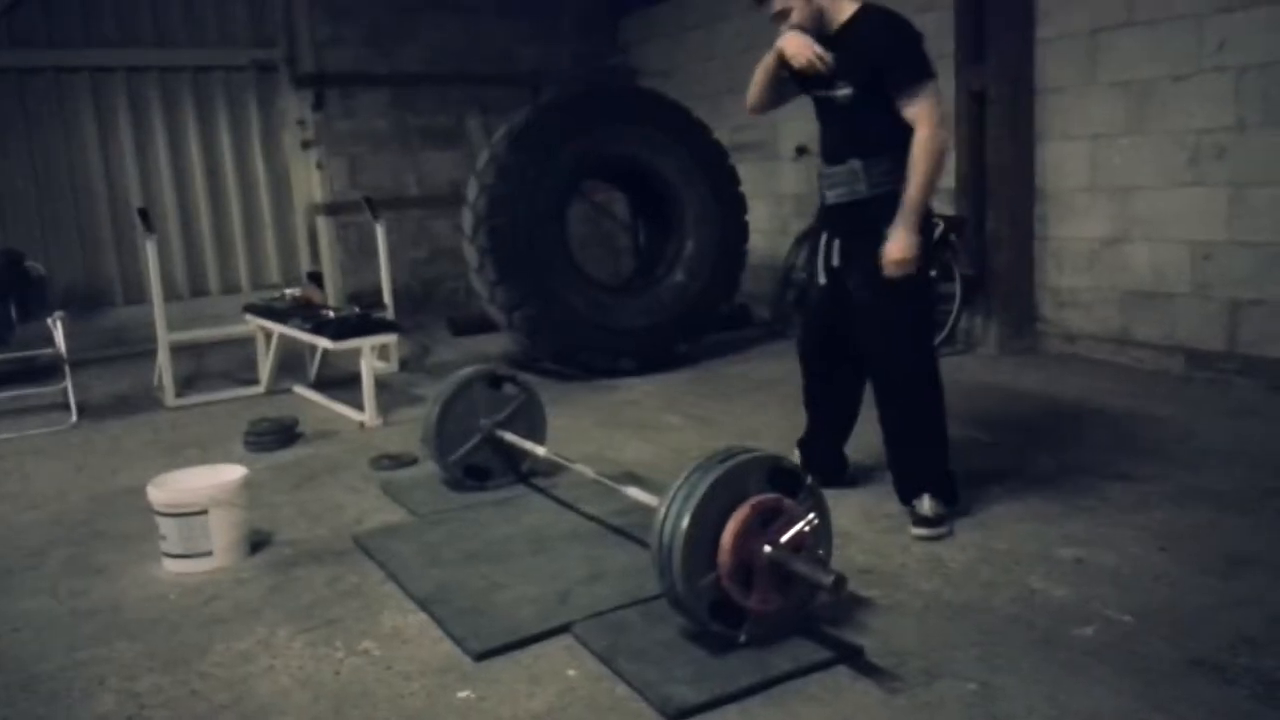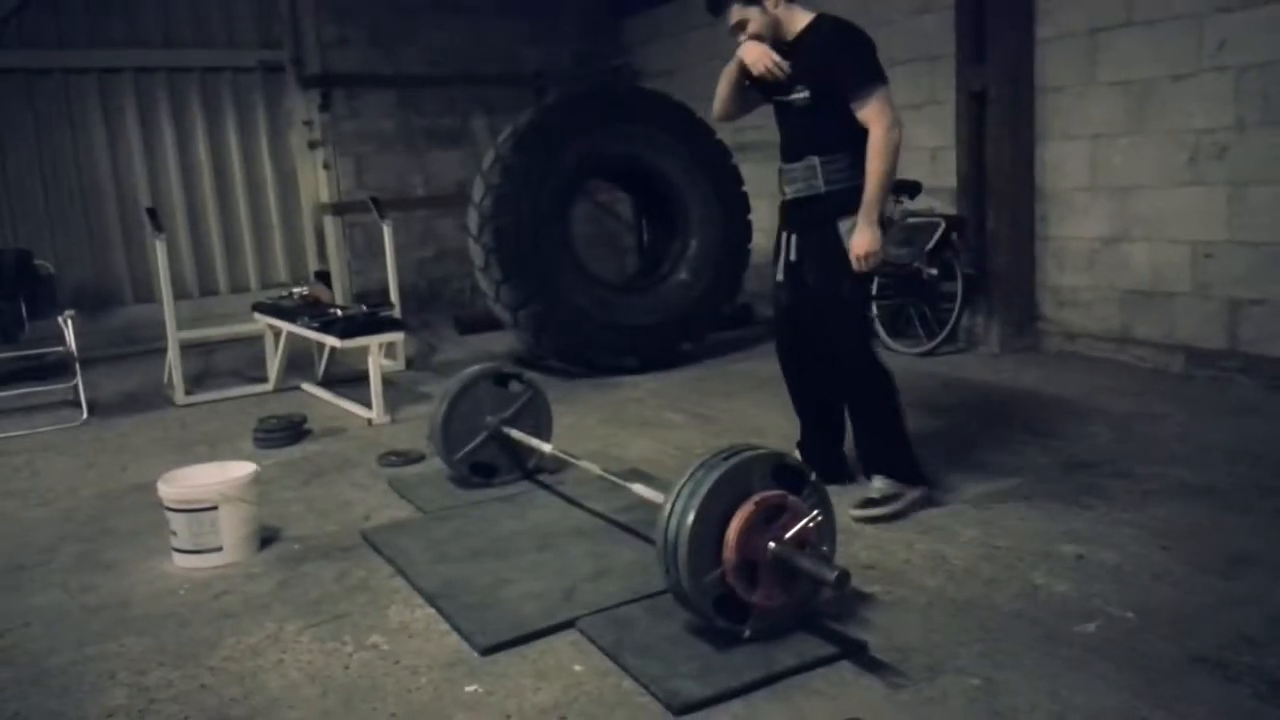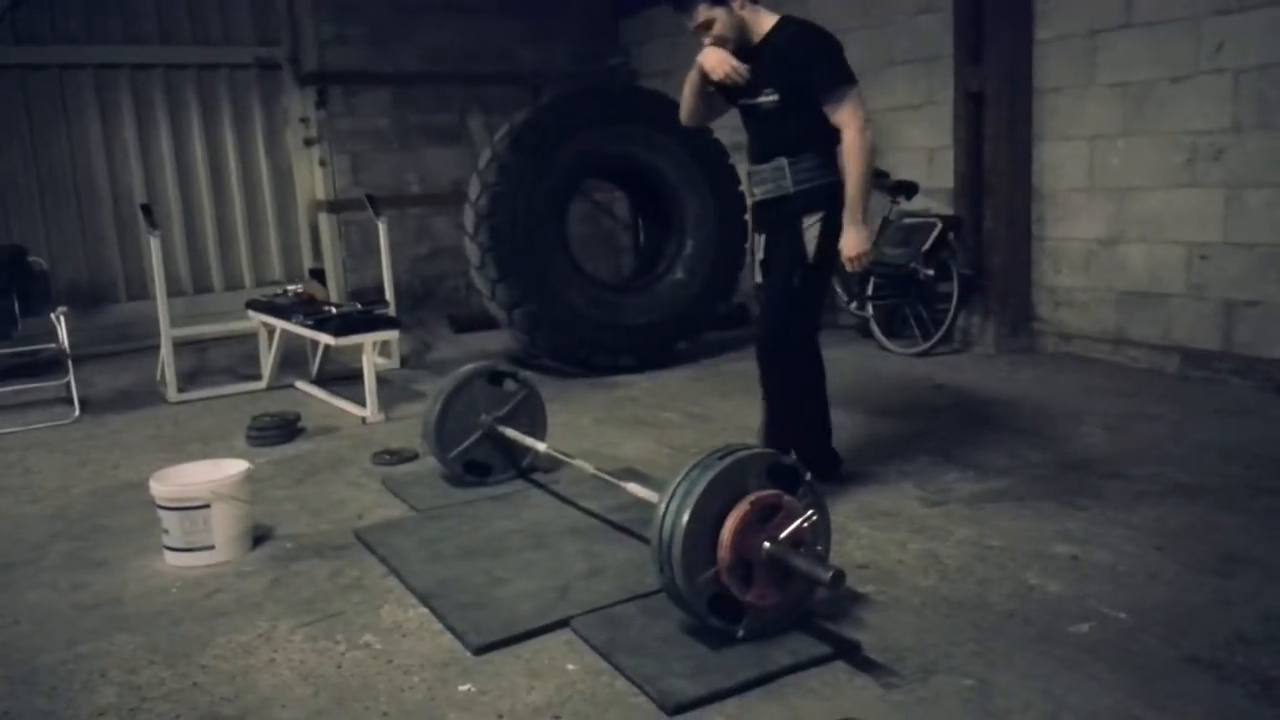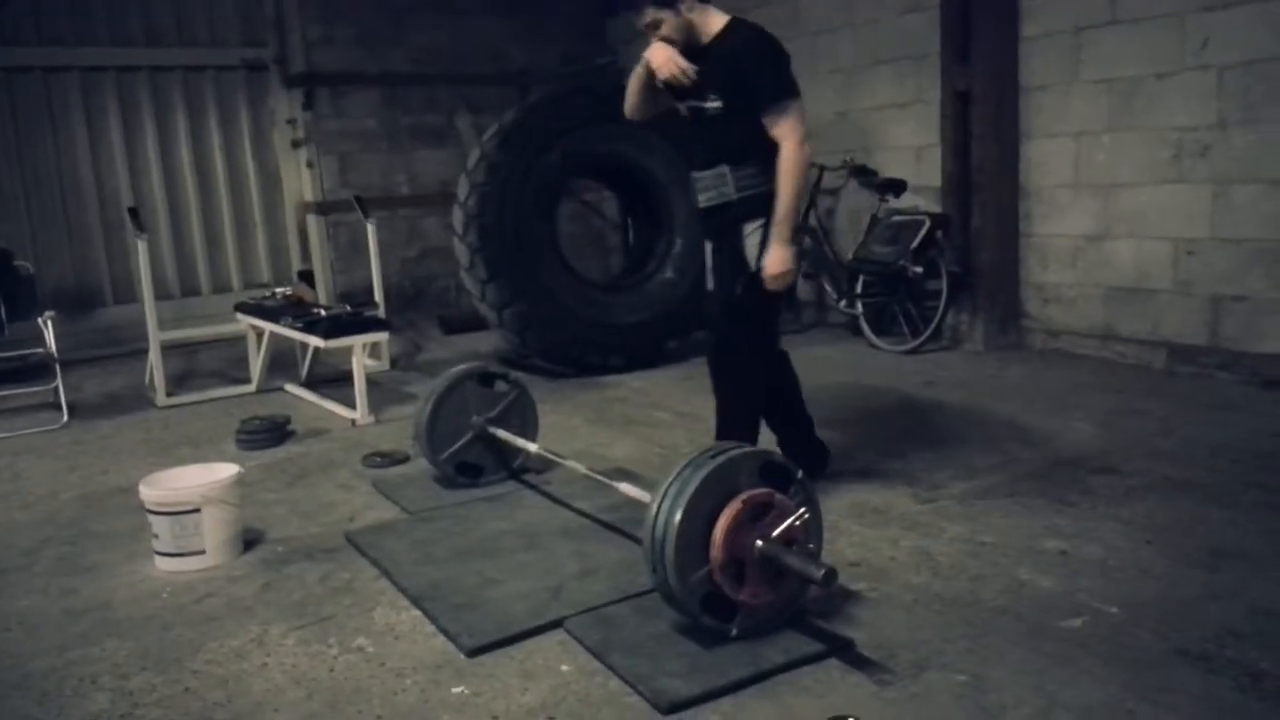
dt=0.3s
person 1, frame 1
right shoulder: (814, 46)
left elbow: (930, 127)
right elbow: (757, 103)
left wrist: (907, 226)
right wrist: (780, 48)
left hip: (883, 223)
right hip: (836, 221)
left knee: (899, 359)
right knee: (821, 346)
left ankle: (928, 490)
right ankle: (819, 457)
person 1, frame 2
right shoulder: (775, 59)
left elbow: (884, 128)
right elbow: (724, 111)
left wrist: (868, 222)
right wrist: (740, 59)
left hip: (840, 218)
right hip: (798, 218)
left knee: (842, 346)
right knee: (795, 343)
left ankle: (897, 473)
right ankle: (821, 456)
person 1, frame 3
left shoulder: (804, 43)
right shoulder: (740, 59)
left elbow: (856, 129)
right elbow: (691, 117)
left wrist: (854, 222)
right wrist: (701, 65)
left hip: (811, 215)
right hip: (771, 216)
left knee: (780, 340)
right knee: (789, 340)
right ankle: (816, 460)
person 1, frame 4
left shoulder: (750, 49)
right shoulder: (687, 56)
left elbow: (795, 144)
right elbow: (636, 111)
left wrist: (782, 239)
right wrist: (649, 60)
left hip: (756, 223)
right hip: (723, 222)
left knee: (733, 350)
right knee: (756, 347)
right ankle: (804, 457)
